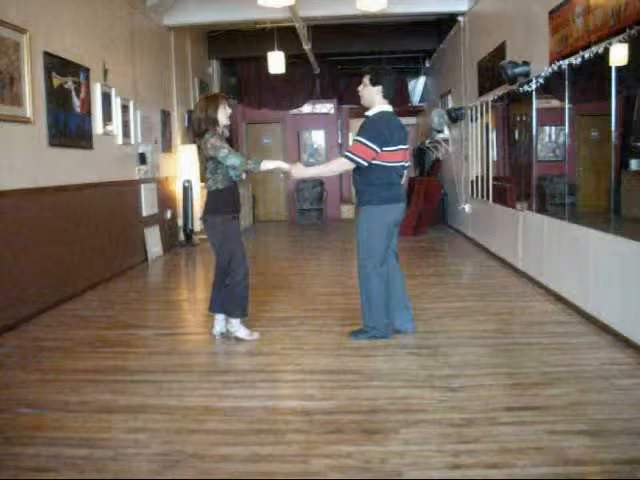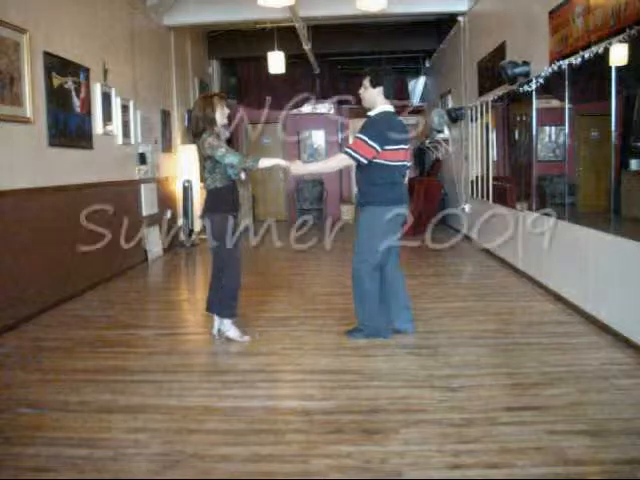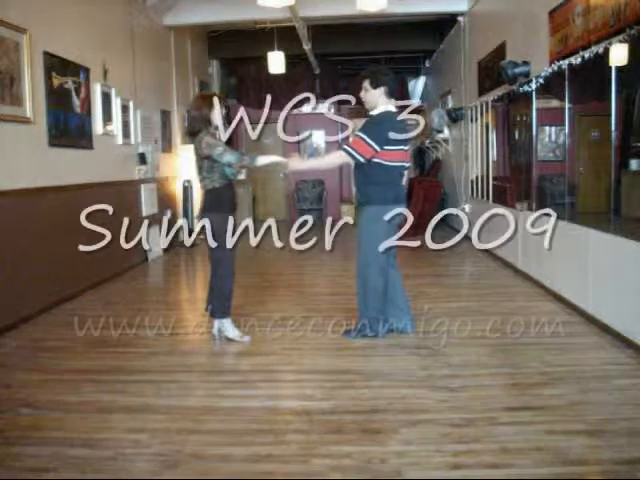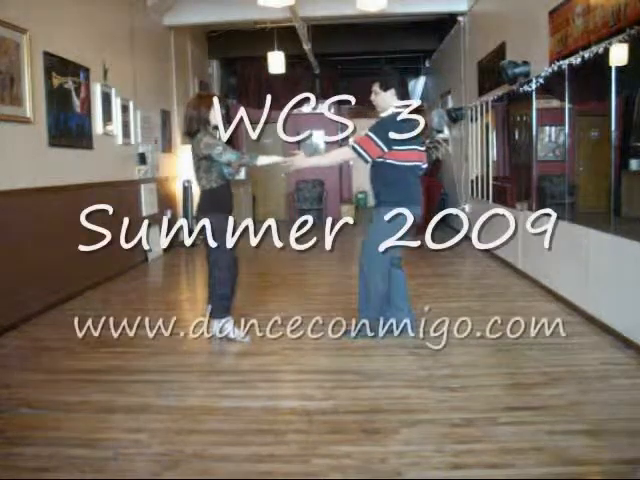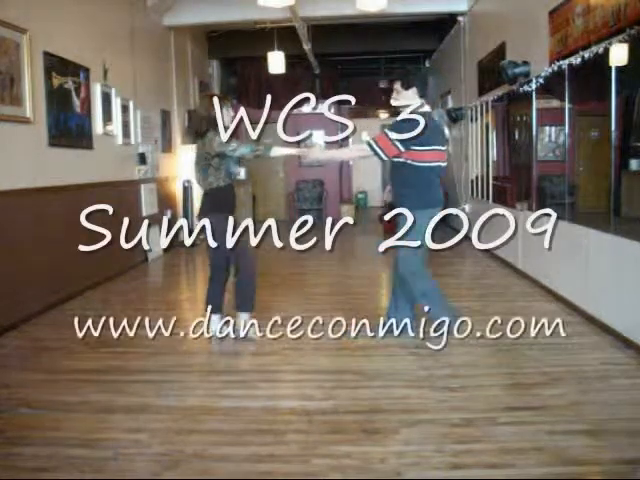
dt=0.4s
person 1, frame 1
left shoulder: (374, 124)
right shoulder: (396, 124)
left elbow: (348, 162)
left wrist: (305, 172)
left hip: (376, 206)
right hip: (393, 203)
left knee: (370, 265)
right knee: (387, 261)
left ankle: (377, 325)
right ankle: (400, 320)
person 1, frame 2
left shoulder: (377, 123)
right shoulder: (398, 124)
left elbow: (347, 159)
left wrist: (304, 168)
left hip: (378, 207)
right hip: (395, 204)
left knee: (365, 264)
right knee: (388, 262)
left ankle: (372, 324)
right ankle: (399, 320)
person 1, frame 3
left shoulder: (378, 123)
right shoulder: (399, 124)
left elbow: (343, 156)
left wrist: (302, 164)
left hip: (378, 206)
right hip: (392, 203)
left knee: (371, 263)
right knee: (386, 261)
left ankle: (371, 324)
right ankle: (398, 319)
person 1, frame 4
left shoulder: (389, 125)
right shoulder: (413, 124)
left elbow: (349, 153)
left wrist: (307, 162)
left hip: (394, 206)
right hip: (409, 203)
left knee: (372, 260)
right knee: (391, 261)
left ankle: (370, 322)
right ankle: (400, 318)
person 1, frame 5
left shoulder: (409, 124)
right shoulder: (433, 122)
left elbow: (366, 150)
left wrist: (324, 154)
right wrist: (397, 184)
left hip: (417, 207)
right hip: (417, 205)
left knee: (411, 264)
right knee: (404, 261)
left ankle: (445, 318)
right ankle: (400, 318)
person 2, frame 1
left shoulder: (216, 138)
right shoulder: (212, 140)
left elbow: (234, 169)
right elbow: (242, 163)
right wrist: (279, 164)
left hip: (224, 212)
right hip: (220, 214)
left knee: (226, 267)
right knee: (238, 266)
left ankle: (220, 323)
right ankle: (234, 323)
person 2, frame 2
left shoulder: (215, 138)
right shoulder: (209, 140)
left elbow: (232, 167)
right elbow: (239, 161)
right wrist: (277, 161)
left hip: (224, 210)
right hip: (218, 212)
left knee: (223, 266)
right knee: (229, 266)
left ankle: (219, 322)
right ankle: (225, 323)
person 2, frame 3
left shoulder: (211, 138)
right shoulder: (206, 139)
left elbow: (231, 165)
right elbow: (238, 159)
right wrist: (275, 158)
left hip: (222, 210)
right hip: (216, 211)
left knee: (222, 265)
right knee: (224, 266)
left ankle: (219, 322)
right ankle: (223, 323)
person 2, frame 4
left shoulder: (207, 139)
right shoulder: (204, 140)
left elbow: (230, 163)
right elbow: (237, 157)
right wrist: (276, 159)
left hip: (219, 210)
right hip: (213, 211)
left knee: (228, 264)
right knee: (221, 266)
left ankle: (220, 320)
right ankle: (222, 323)
person 2, frame 5
left shoulder: (206, 140)
right shoulder: (215, 140)
right elbow: (252, 150)
right wrist: (296, 150)
left hip: (215, 209)
right hip: (219, 211)
left knee: (220, 266)
right knee: (245, 262)
left ankle: (215, 321)
right ankle: (244, 319)
